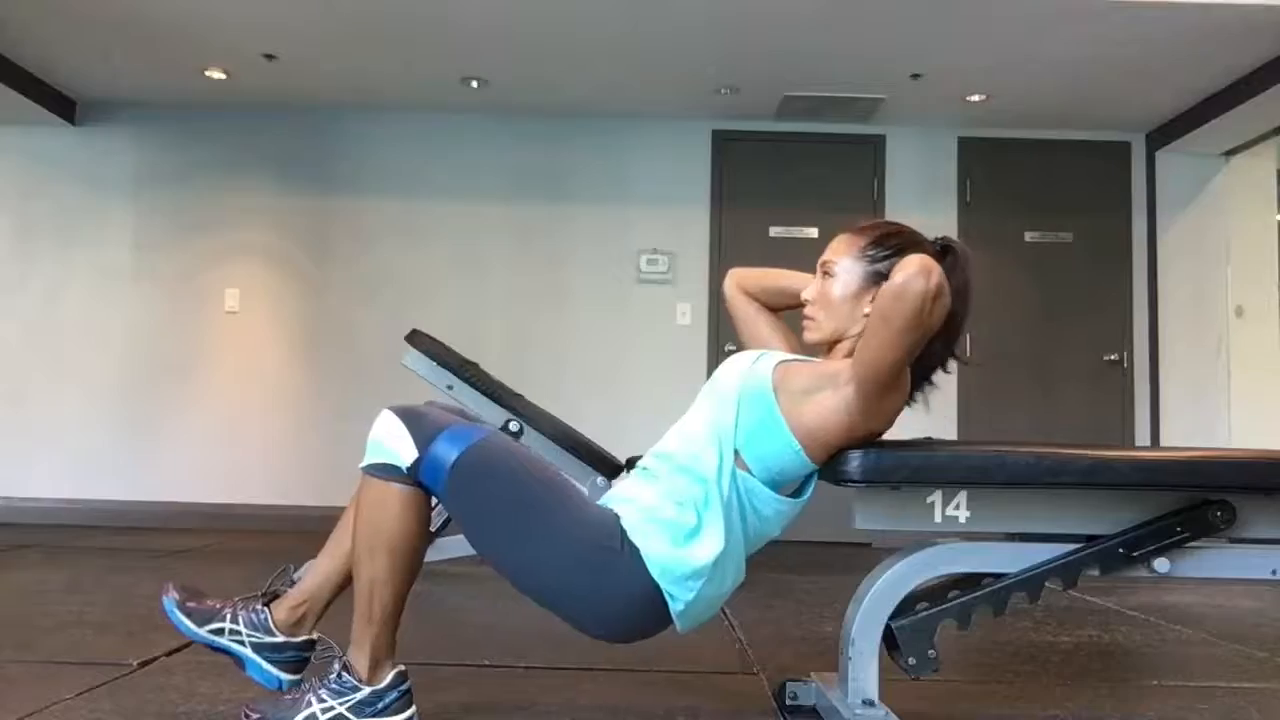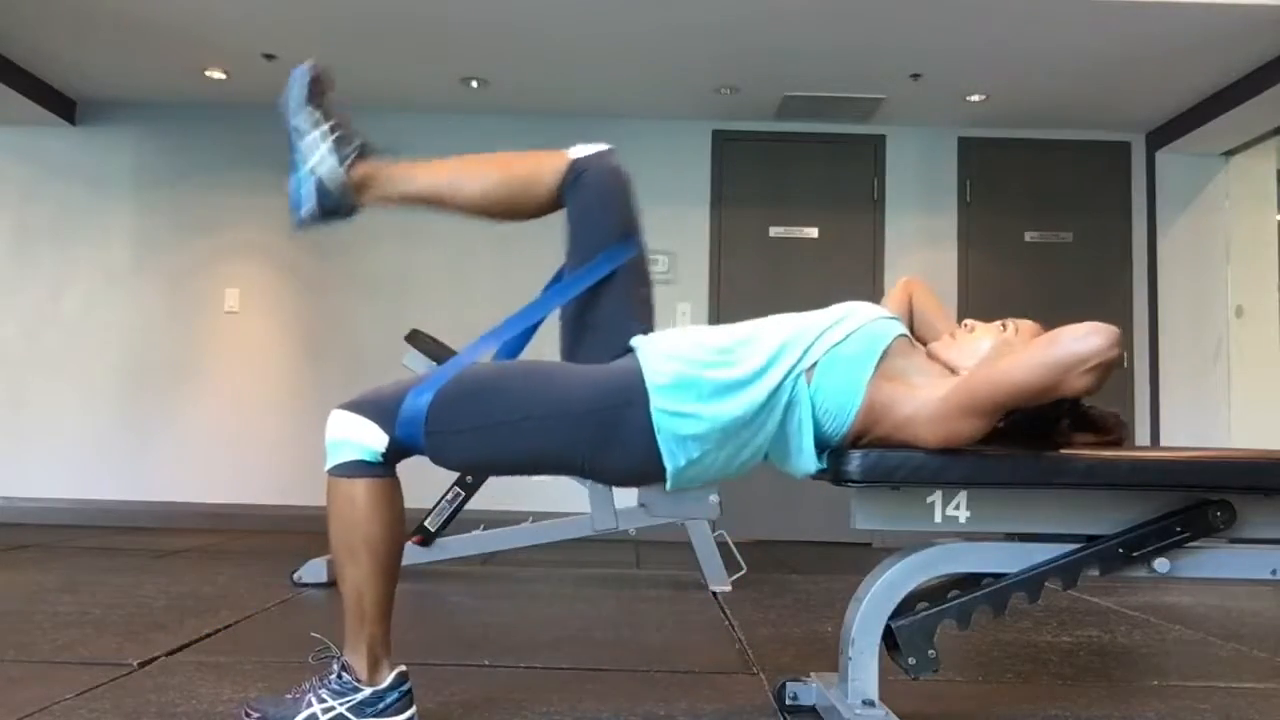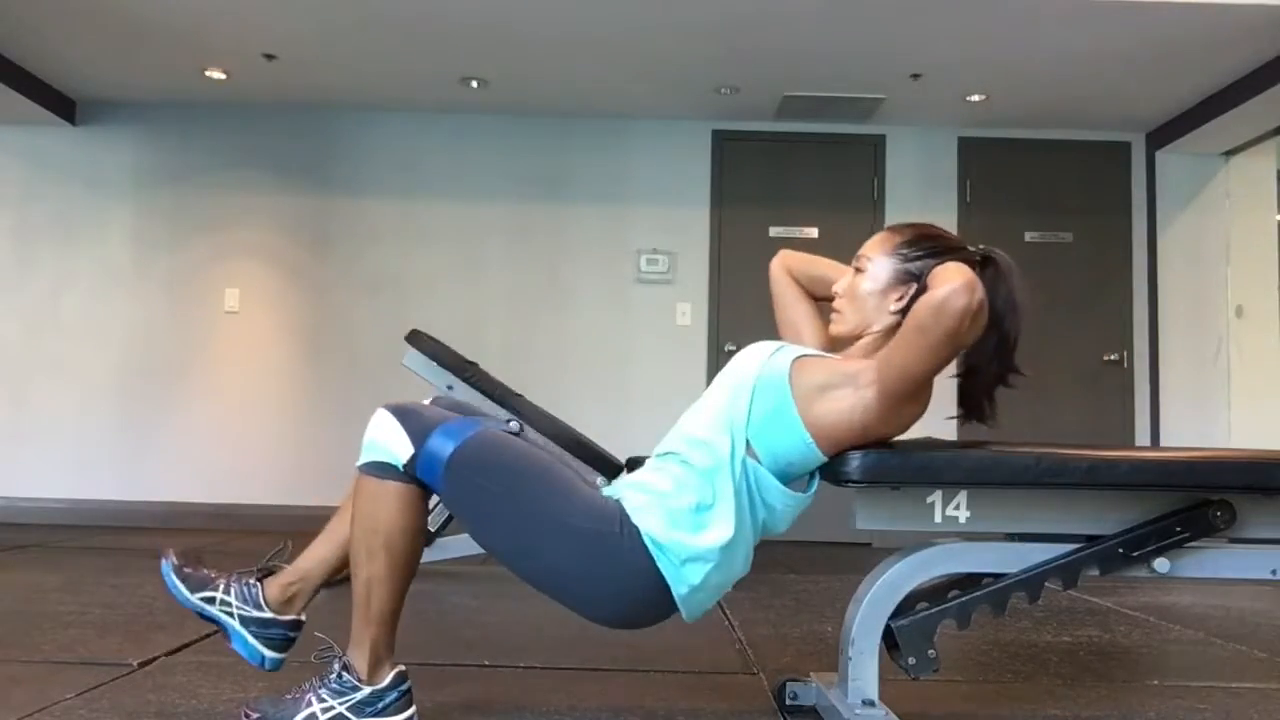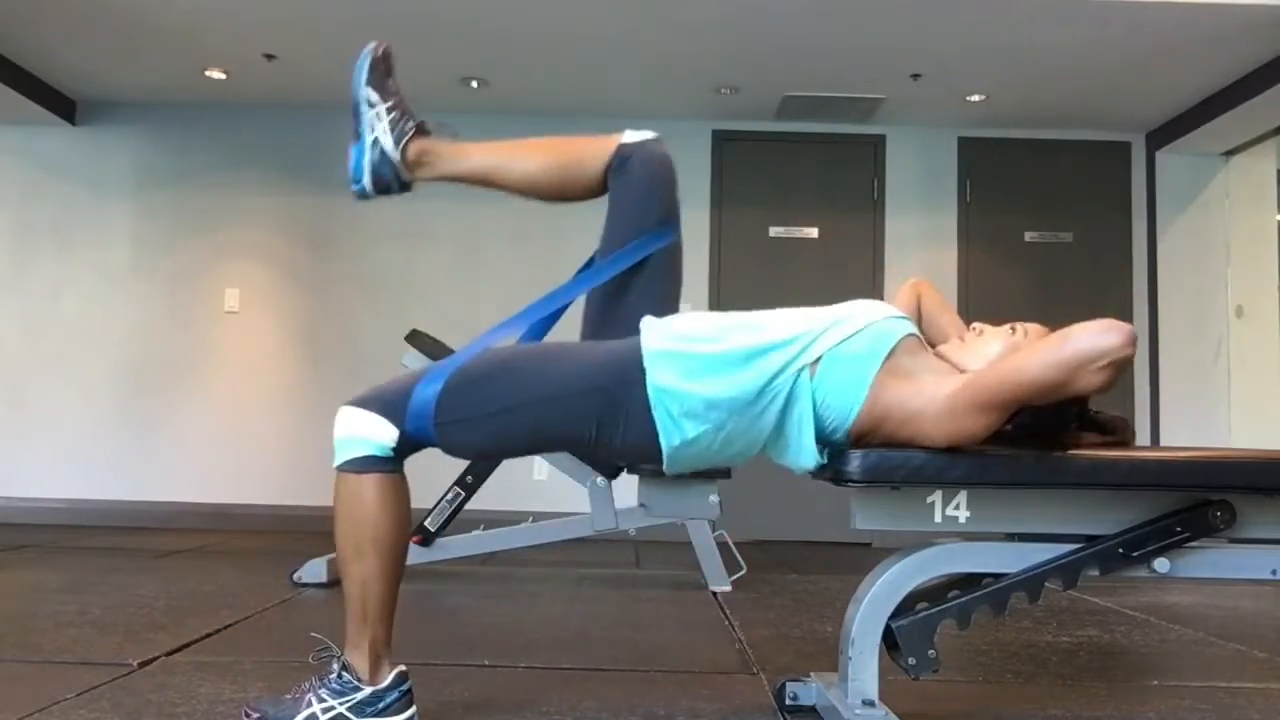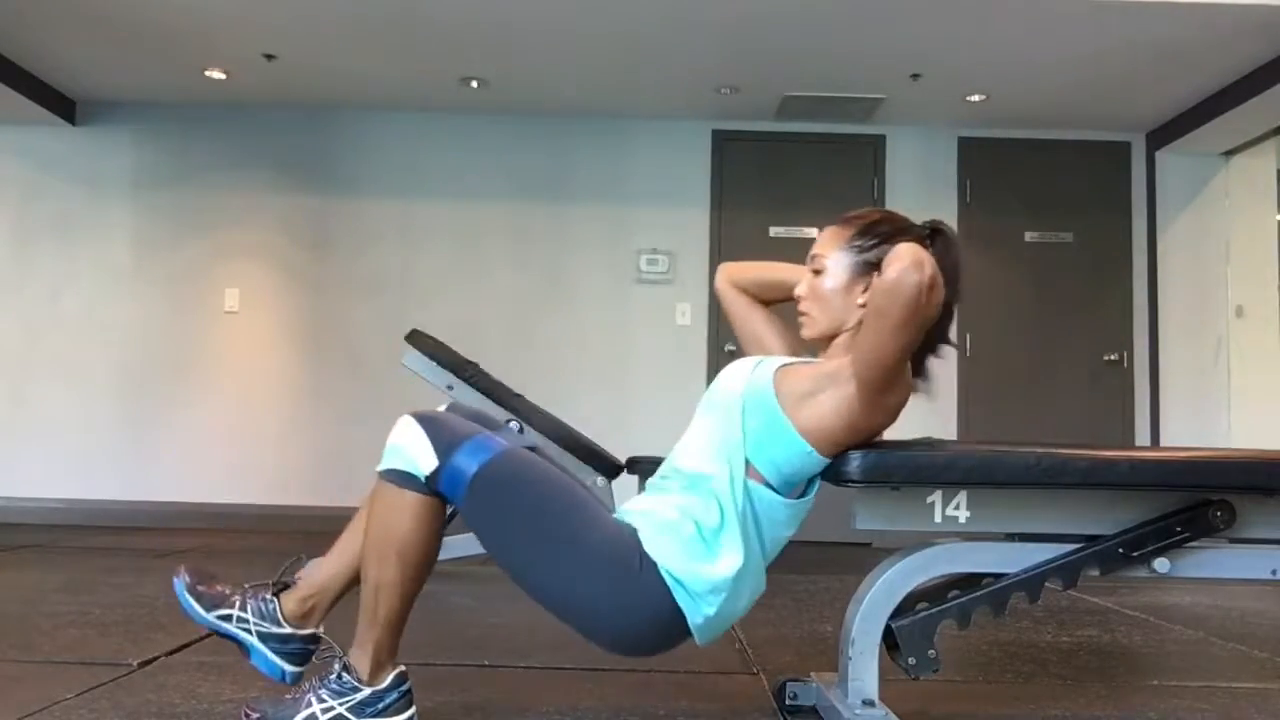
dt=1s
person 1, frame 1
left shoulder: (858, 396)
right shoulder: (803, 371)
left elbow: (920, 280)
right elbow: (737, 281)
left wrist: (874, 285)
right wrist: (831, 286)
left hip: (627, 572)
right hip: (620, 533)
left knee: (403, 435)
right knee: (426, 432)
right ankle: (284, 627)
person 1, frame 2
left shoulder: (946, 410)
right shoulder: (914, 360)
left elbow: (1095, 344)
right elbow: (911, 284)
left wrist: (983, 349)
right wrist: (954, 329)
left hip: (639, 413)
right hip: (641, 375)
left knee: (361, 428)
right knee: (593, 174)
right ankle: (351, 178)
person 1, frame 3
left shoulder: (877, 392)
right shoulder: (830, 365)
left elbow: (962, 296)
right elbow: (786, 264)
left wrist: (933, 273)
right wrist: (869, 277)
left hip: (637, 561)
right hip: (625, 523)
left knee: (402, 433)
right knee: (434, 428)
right ankle: (273, 605)
person 1, frame 4
left shoulder: (957, 407)
right shoulder: (926, 365)
left elbow: (1110, 339)
right elbow: (918, 287)
left wrist: (995, 348)
right wrist: (962, 332)
left hip: (644, 391)
right hip: (651, 359)
left knee: (369, 426)
right knee: (640, 161)
right ankle: (407, 156)
person 1, frame 5
left shoulder: (861, 387)
right shoulder: (800, 369)
left elbow: (913, 271)
right elbow: (730, 278)
left wrist: (902, 268)
right wrist: (820, 273)
left hip: (651, 587)
right hip: (642, 553)
left knee: (425, 442)
right knee: (433, 449)
right ankle: (291, 616)
